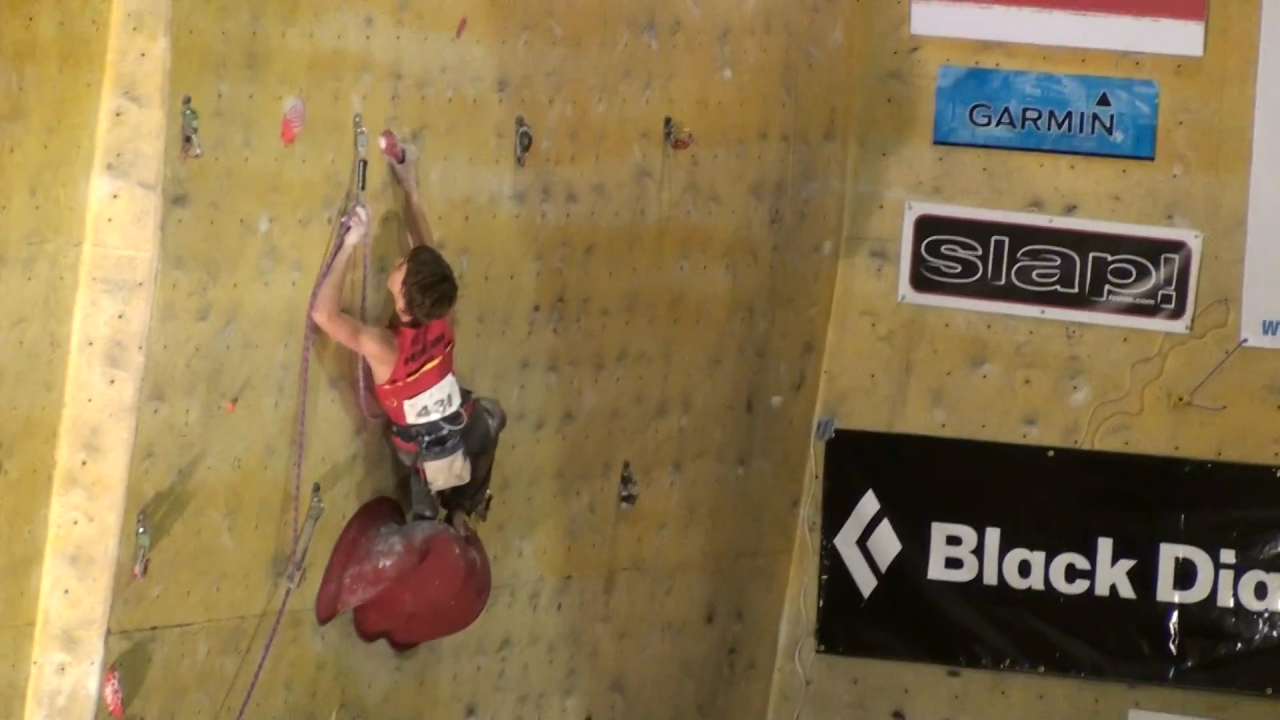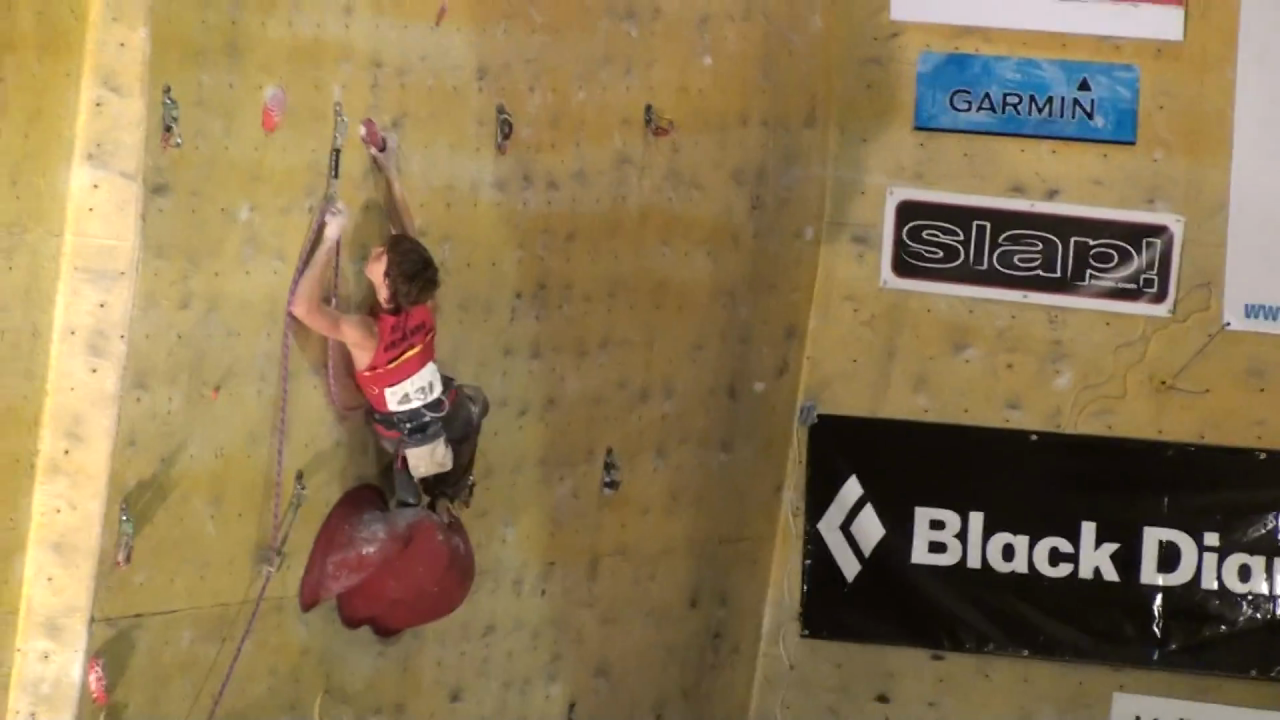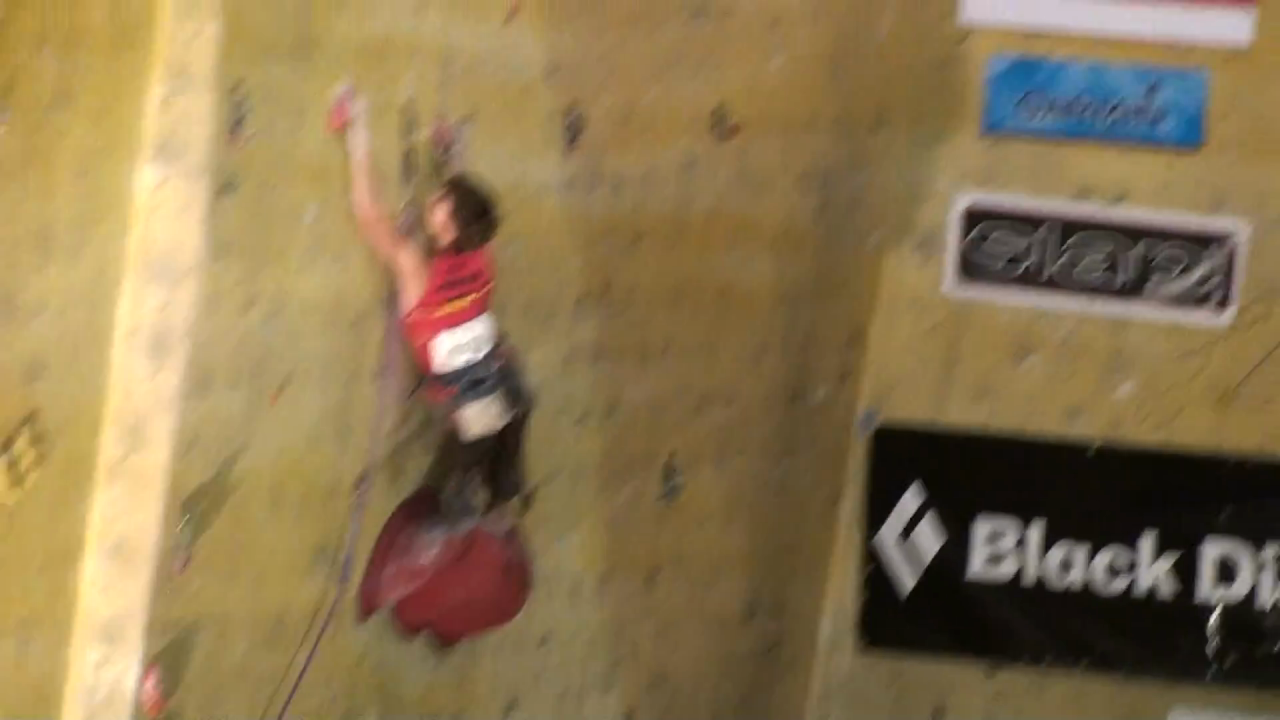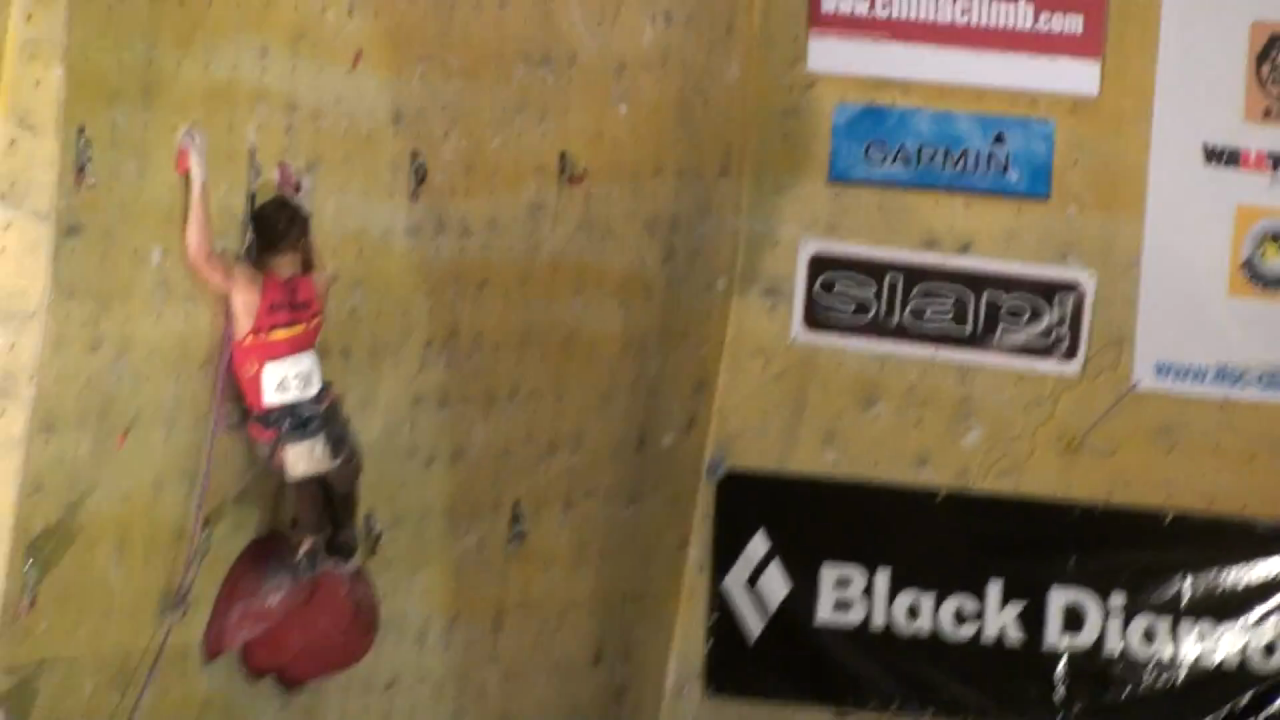
dt=1s
person 1, frame 1
left shoulder: (385, 347)
right shoulder: (442, 319)
left elbow: (323, 314)
right elbow: (426, 250)
left wrist: (349, 245)
right wrist: (410, 185)
left hip: (429, 455)
right hip: (469, 435)
right knee: (492, 412)
right ankle: (464, 507)
person 1, frame 2
left shoulder: (364, 334)
right shoulder: (423, 306)
left elbow: (302, 307)
right elbow: (408, 239)
left wrist: (328, 241)
right wrist: (390, 173)
left hip: (409, 442)
right hip: (450, 420)
right knee: (475, 401)
right ankle: (448, 492)
person 1, frame 3
left shoulder: (415, 266)
right shoulder: (483, 257)
left elbow: (369, 214)
right elbow: (466, 205)
left wrist: (359, 141)
left hip: (462, 396)
right hip: (502, 381)
right ankle: (502, 499)
person 1, frame 4
left shoulder: (249, 288)
right shoulder: (317, 287)
left elbow: (200, 254)
right elbow: (309, 261)
left wrist: (198, 178)
right wrist: (293, 197)
left hip: (276, 433)
right hip: (323, 422)
right knee: (344, 474)
left ankle: (312, 536)
right ankle: (340, 544)
